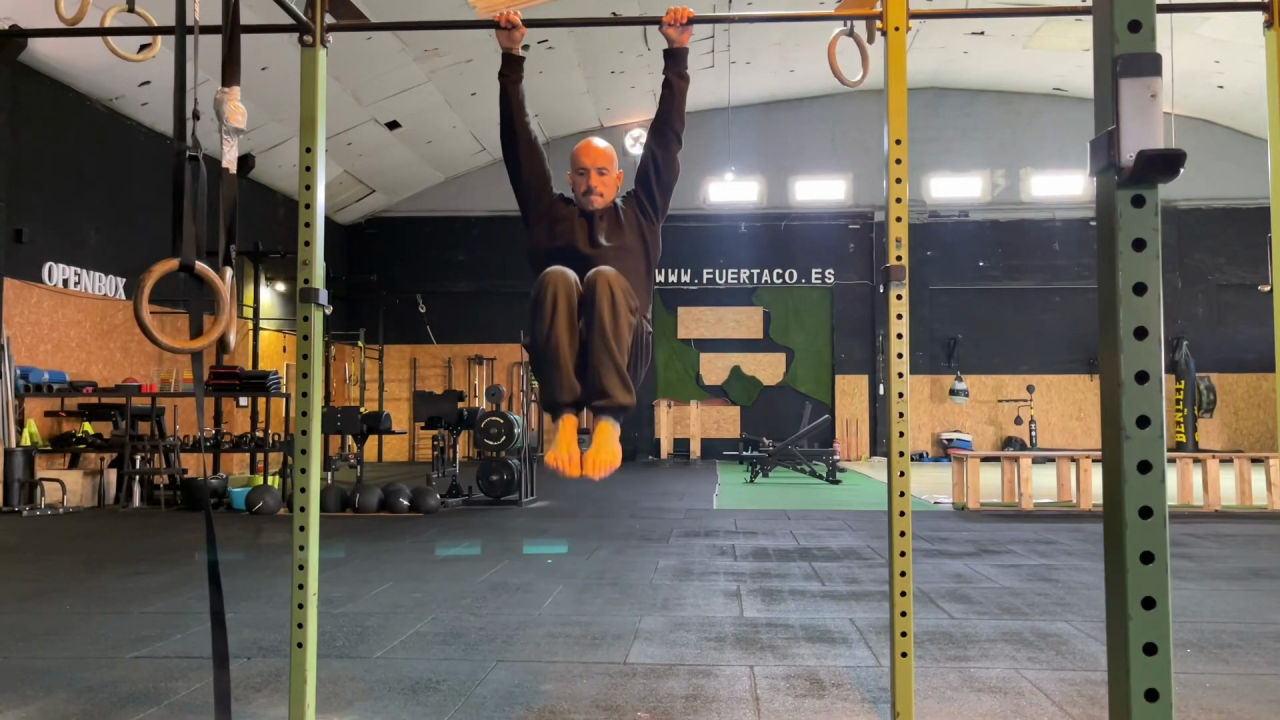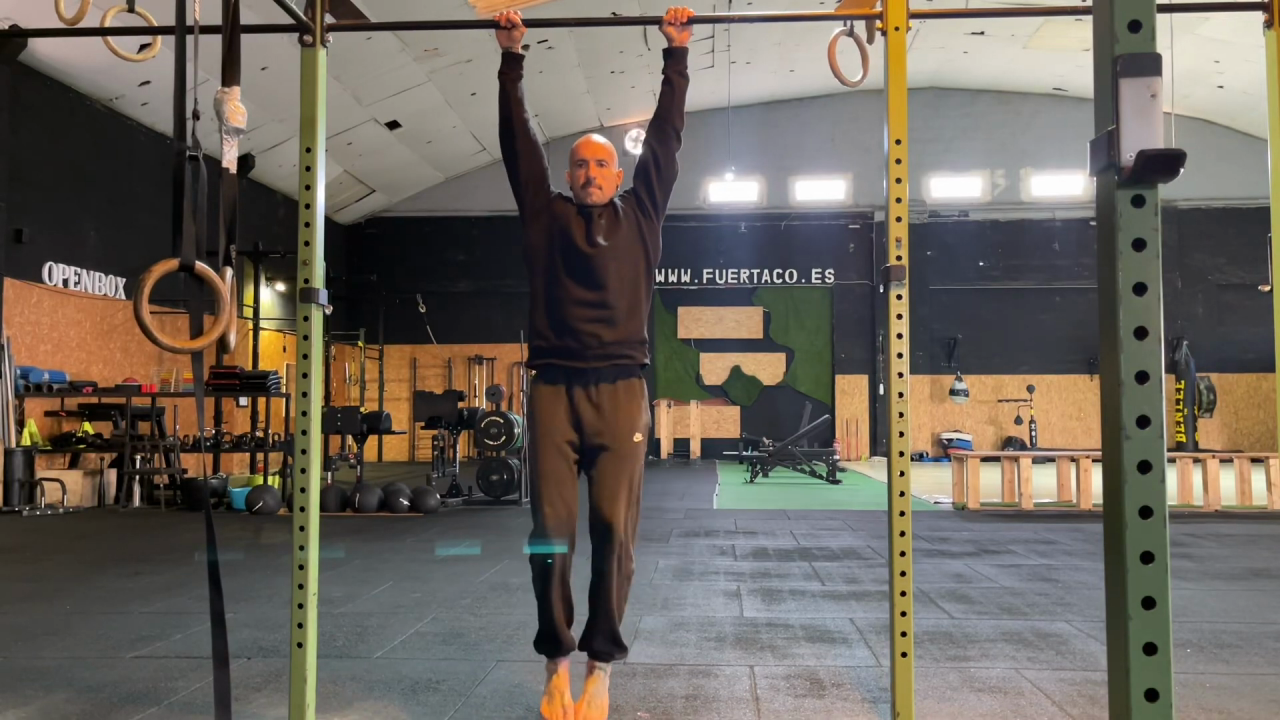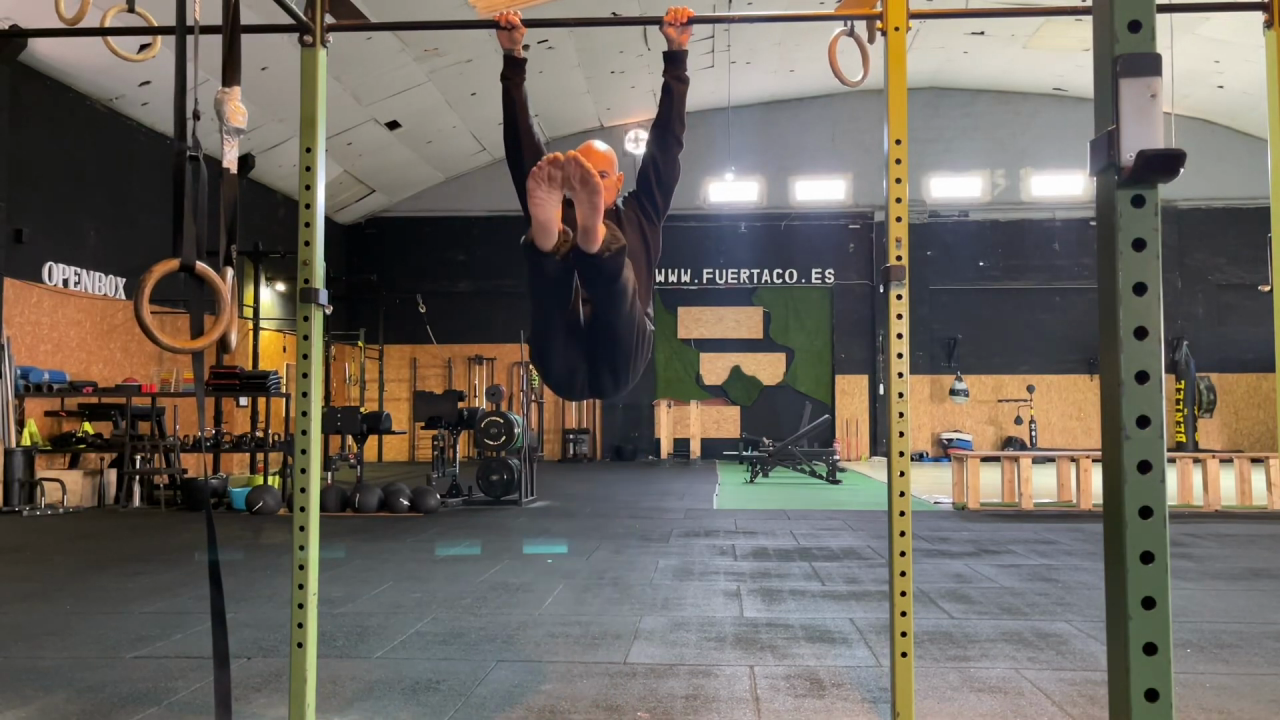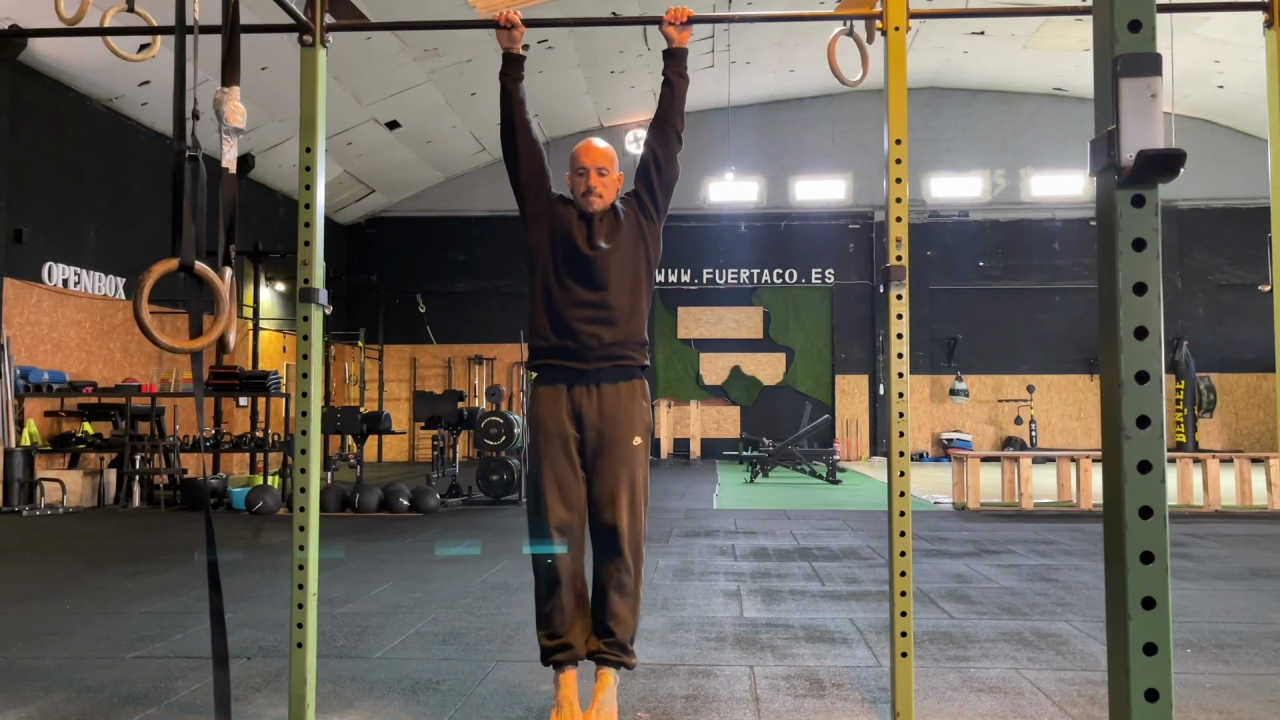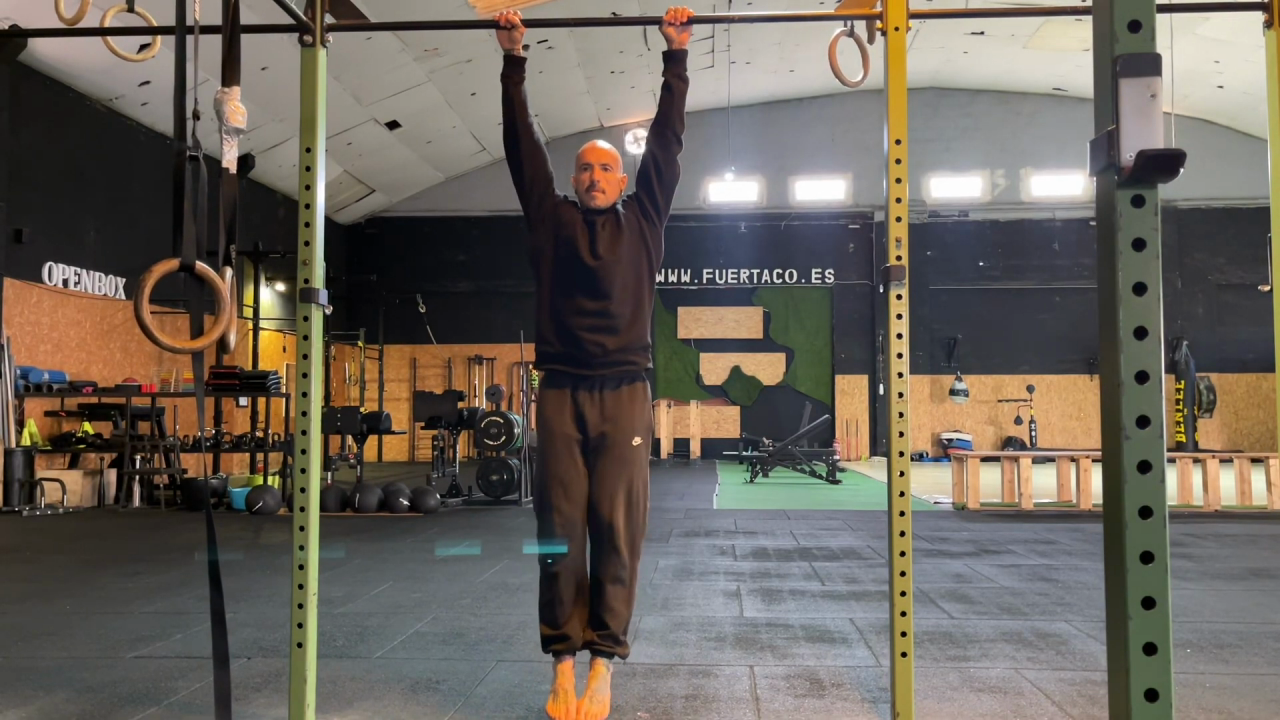
dt=1s
person 1, frame 1
left shoulder: (638, 216)
right shoulder: (550, 215)
left elbow: (665, 139)
right elbow: (519, 141)
left wrist: (676, 53)
right wrist: (512, 57)
left hip: (622, 354)
right hip: (563, 362)
left knee: (606, 280)
right knee: (556, 279)
left ankle: (608, 418)
right ankle: (566, 414)
person 1, frame 2
left shoulder: (639, 213)
right shoulder: (547, 214)
left elbow: (665, 137)
right elbow: (517, 140)
right wrist: (511, 57)
left hip: (620, 387)
right hip: (555, 385)
left knee: (614, 525)
right knee: (552, 527)
person 1, frame 3
left shoulder: (640, 214)
right shoulder: (552, 206)
left elbow: (667, 141)
right elbow: (520, 143)
left wrist: (677, 55)
right wrist: (512, 58)
left hip: (620, 350)
right hip: (562, 358)
left knee: (613, 277)
left ankle: (594, 240)
right ankle: (549, 234)
person 1, frame 4
left shoulder: (640, 216)
right shoulder: (546, 216)
left elbow: (665, 139)
right elbow: (518, 141)
right wrist: (511, 58)
left hip: (621, 389)
right hip: (556, 389)
left knee: (619, 534)
right knee: (557, 534)
person 1, frame 5
left shoulder: (643, 218)
right shoulder: (550, 218)
left elbow: (666, 140)
right elbow: (521, 142)
right wrist: (513, 60)
left hip: (624, 390)
right hip: (562, 390)
left knee: (615, 525)
right knee: (559, 524)
left ankle: (602, 659)
right ankle: (561, 658)
